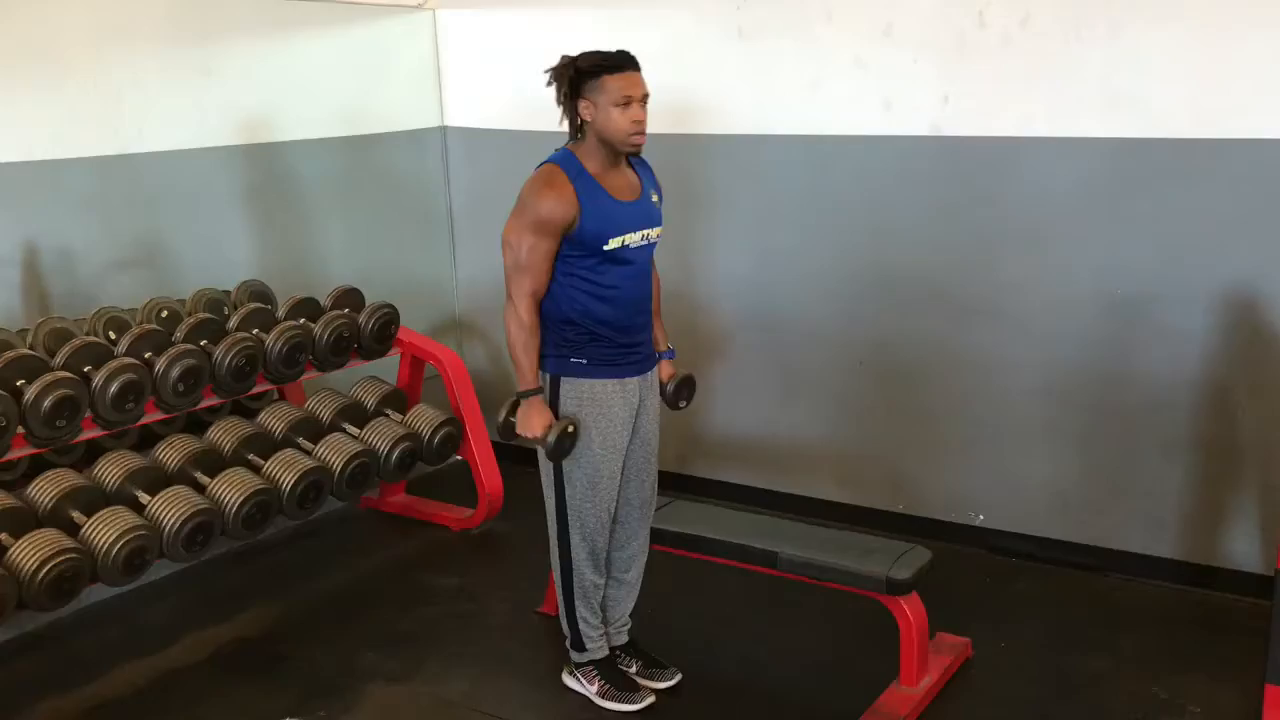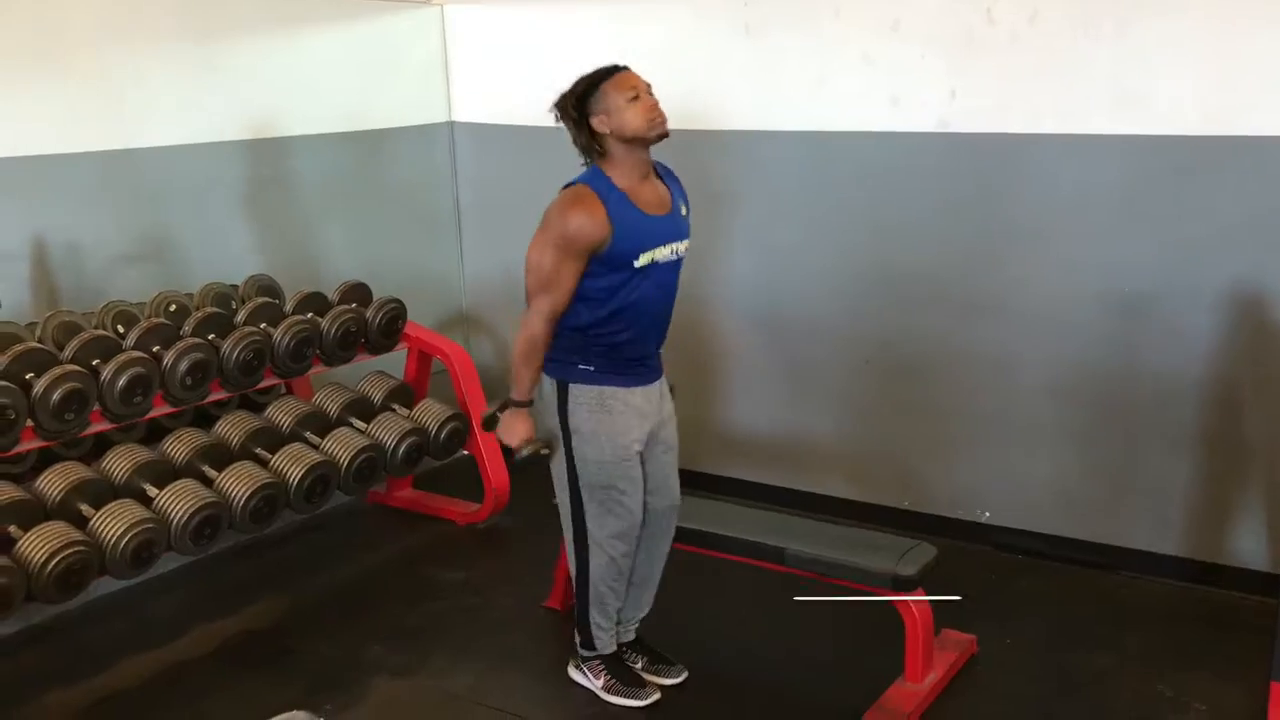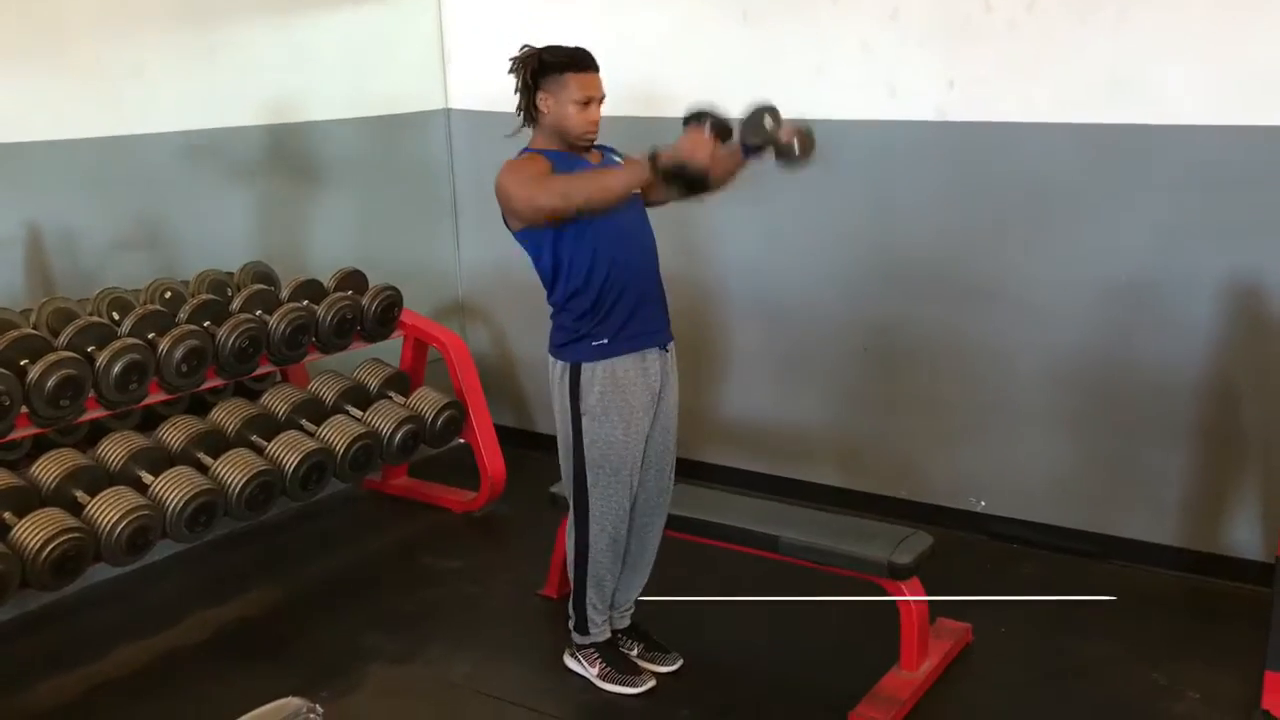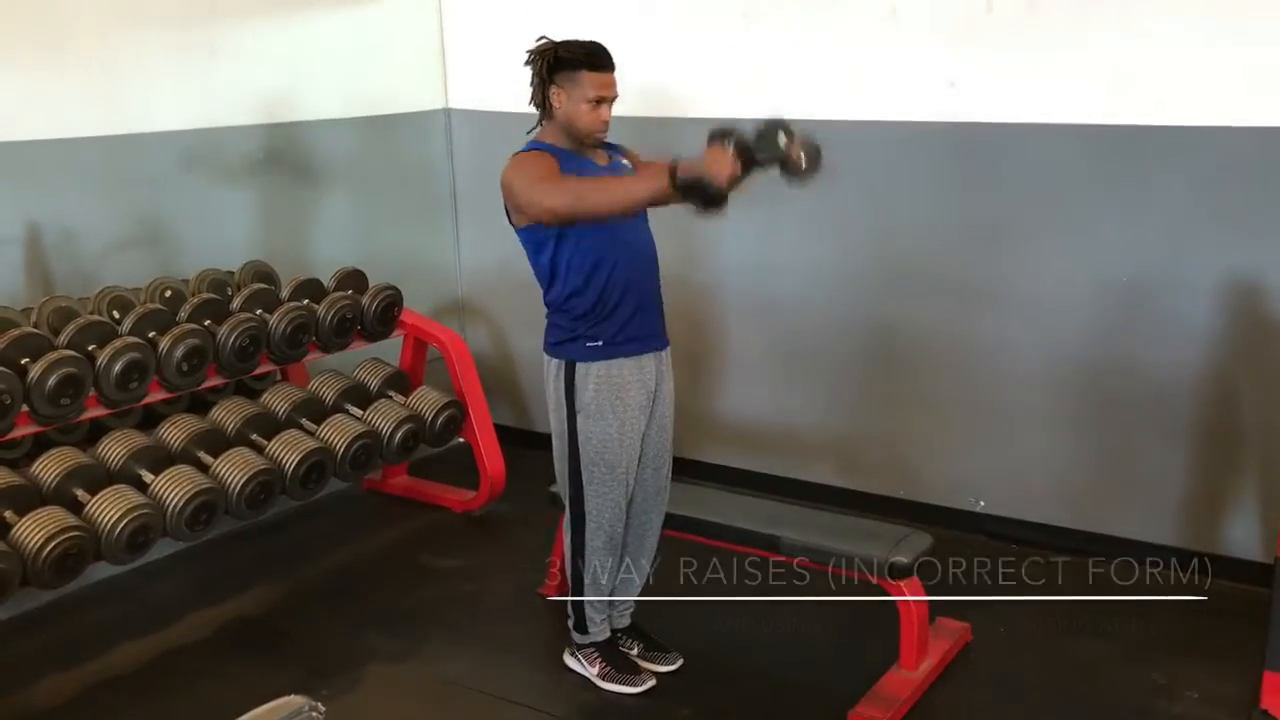
dt=0.5s
person 1, frame 1
left shoulder: (643, 177)
right shoulder: (553, 191)
right elbow: (521, 300)
left wrist: (662, 349)
right wrist: (530, 396)
left hip: (638, 375)
right hip: (580, 382)
left knee: (633, 515)
right knee: (584, 522)
left ankle: (617, 638)
right ankle: (585, 657)
person 1, frame 2
left shoulder: (671, 188)
right shoulder: (583, 210)
right elbow: (541, 314)
right wrist: (519, 404)
left hip: (649, 383)
right hip: (589, 391)
left knee: (660, 514)
right knee: (610, 525)
left ankle: (626, 634)
right ankle: (594, 654)
person 1, frame 3
left shoulder: (610, 161)
right shoulder: (524, 178)
left elbow: (703, 177)
right elbow: (579, 197)
left wrist: (747, 147)
right wrist: (664, 163)
left hip: (654, 351)
right hip: (595, 361)
left knee: (649, 500)
right knee: (601, 504)
left ankle: (619, 620)
right ankle: (589, 641)
person 1, frame 4
left shoulder: (617, 160)
right shoulder: (528, 171)
right elbow: (585, 200)
left wrist: (742, 158)
right wrist: (685, 172)
left hip: (650, 353)
right hip: (589, 364)
left knee: (647, 500)
right knee: (599, 505)
left ankle: (618, 620)
right ankle: (587, 638)
